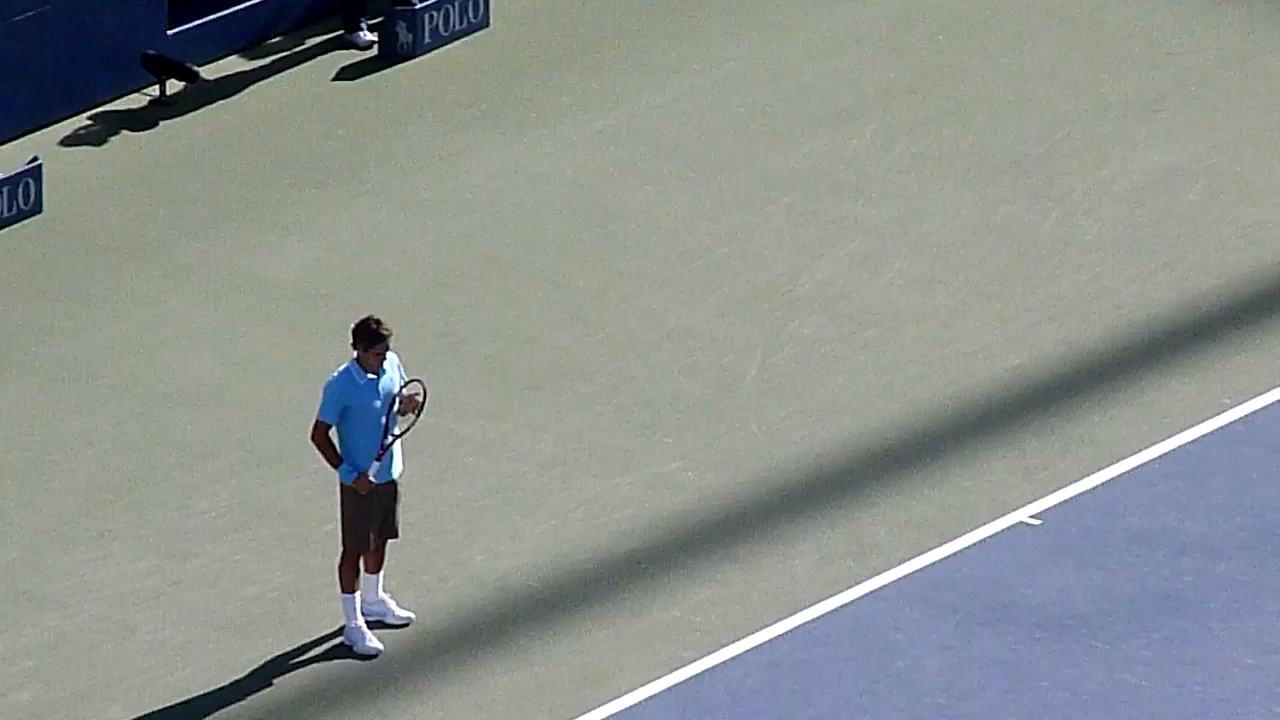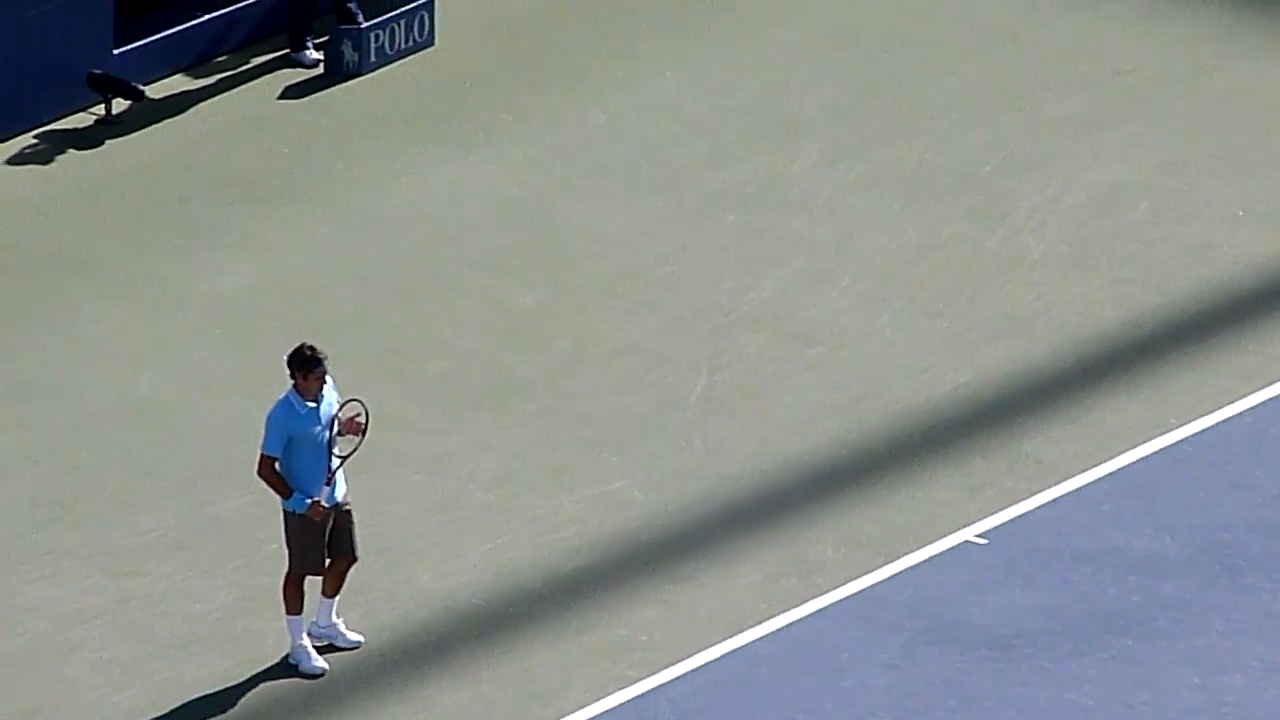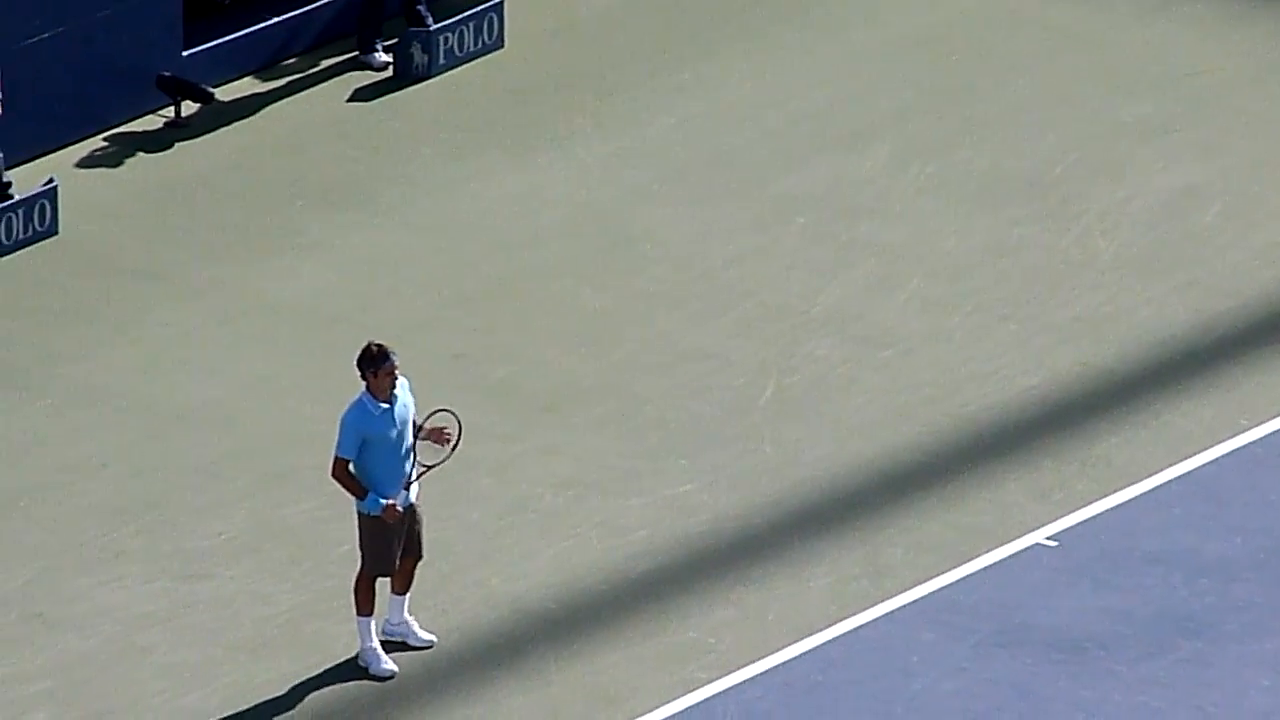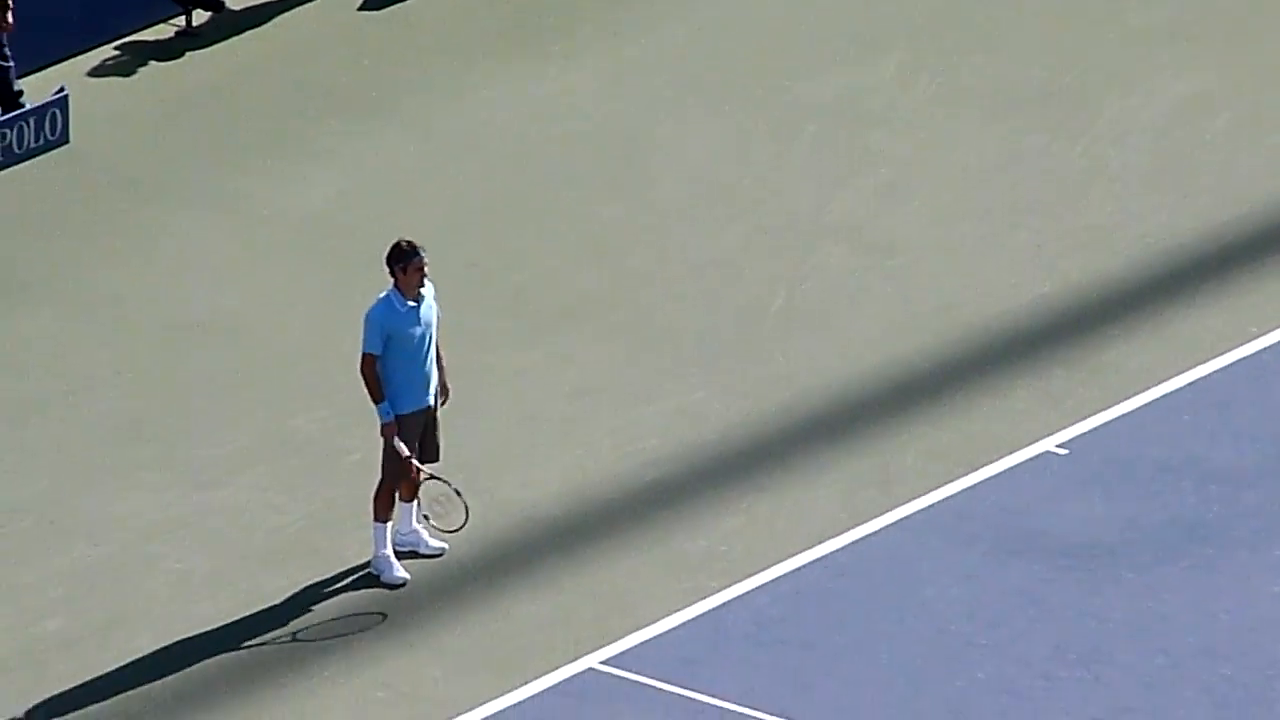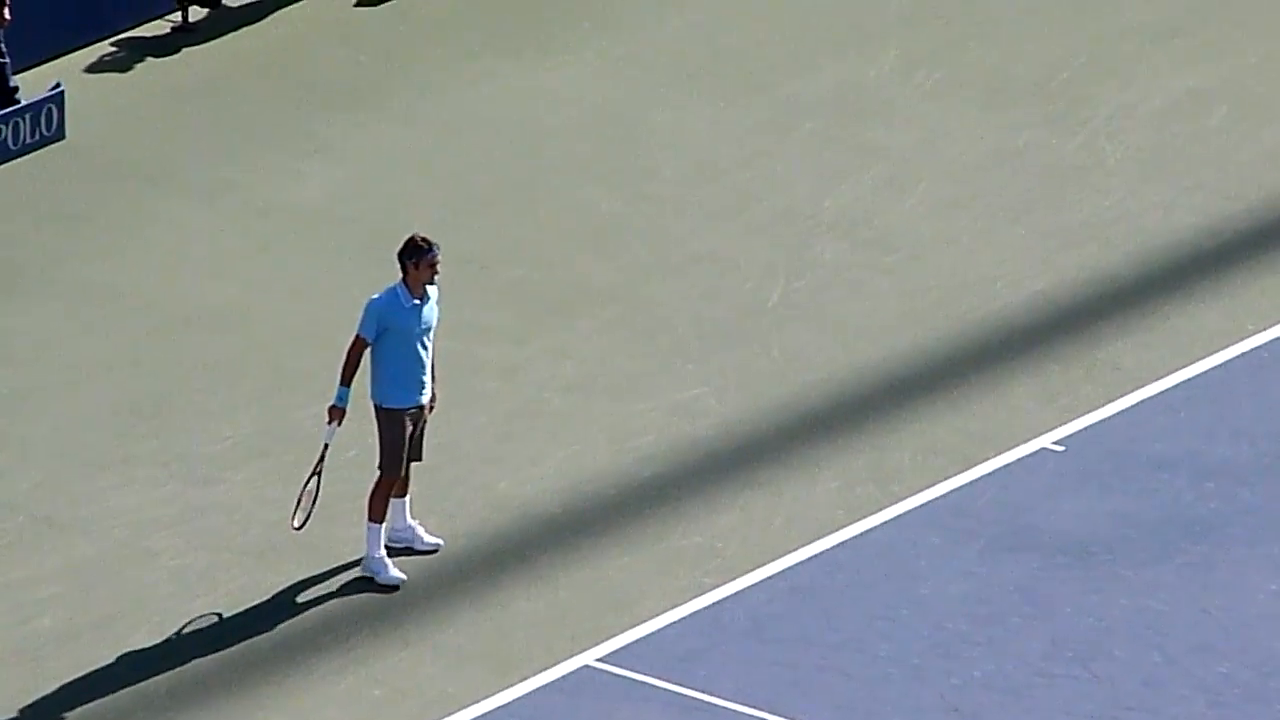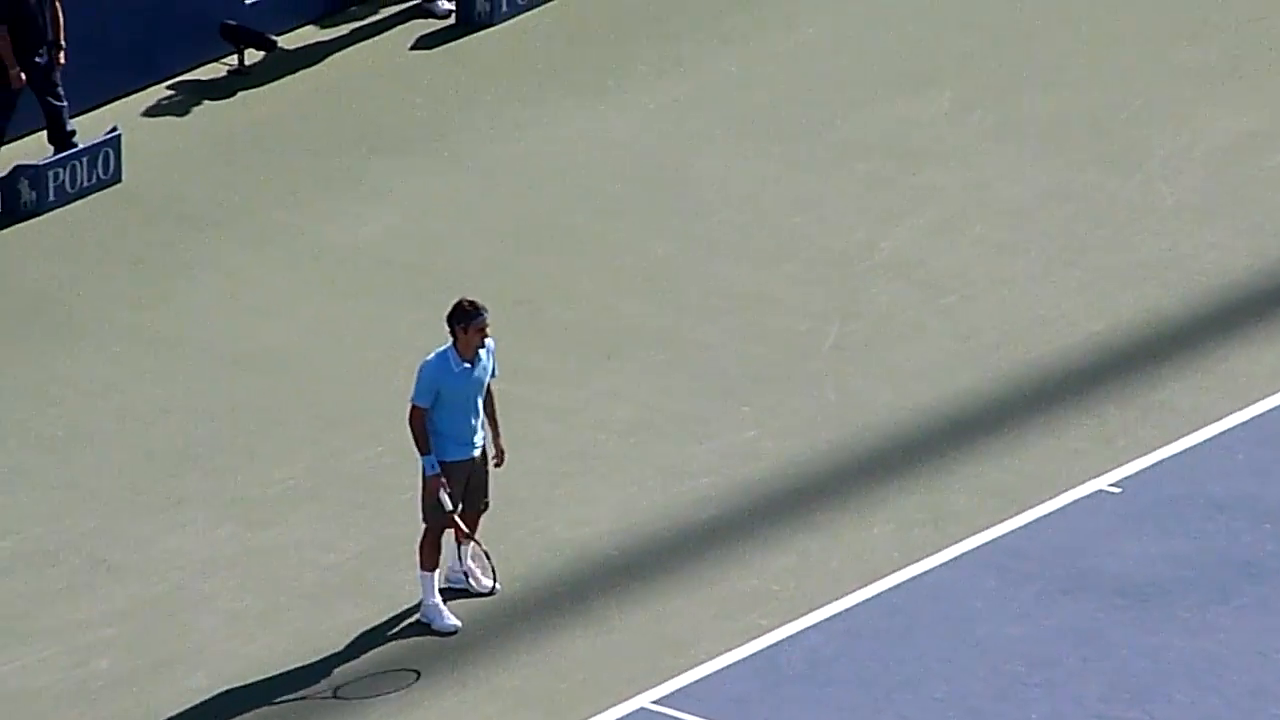
dt=0.4s
person 1, frame 1
left shoulder: (393, 364)
right shoulder: (339, 385)
right elbow: (319, 434)
left wrist: (407, 406)
right wrist: (348, 473)
left hip: (391, 473)
right hip: (360, 480)
left knee: (380, 540)
right knee: (354, 549)
left ankle: (373, 601)
right ankle: (353, 624)
person 1, frame 2
left shoulder: (329, 388)
right shoulder: (281, 416)
right elbow: (265, 469)
left wrist: (345, 427)
right wrist: (301, 503)
left hip: (337, 495)
right hip: (304, 505)
left knee: (344, 559)
right knee: (299, 572)
left ankle: (324, 625)
right ankle: (299, 645)
person 1, frame 3
left shoulder: (403, 389)
right shoulder: (356, 418)
right elbow: (339, 471)
left wrist: (427, 434)
right wrist: (376, 503)
right hip: (378, 508)
left knee: (409, 560)
right knee: (371, 573)
left ankle: (397, 622)
right ankle: (369, 646)
person 1, frame 4
left shoulder: (428, 294)
right shoulder: (380, 315)
right elbow: (368, 367)
left wrist: (442, 376)
right wrist: (383, 413)
left hip: (427, 401)
right hip: (399, 409)
left knee: (415, 470)
right knee: (393, 478)
left ankle: (409, 531)
right ankle: (382, 554)
person 1, frame 5
left shoulder: (432, 296)
right shoulder: (382, 306)
right elbow: (356, 350)
left wrist: (432, 385)
right wrist: (341, 399)
left hip: (419, 399)
right hip: (392, 403)
left knee: (404, 466)
right knee: (389, 475)
left ankle: (401, 528)
right ankle: (374, 556)
person 1, frame 6
left shoulder: (487, 351)
right shoulder: (433, 368)
right elbow: (416, 417)
left wrist: (496, 434)
right wrist: (431, 467)
left hip: (476, 450)
right hip: (443, 458)
left knee: (474, 510)
right knee: (436, 526)
left ankle: (458, 572)
right ankle: (430, 602)
